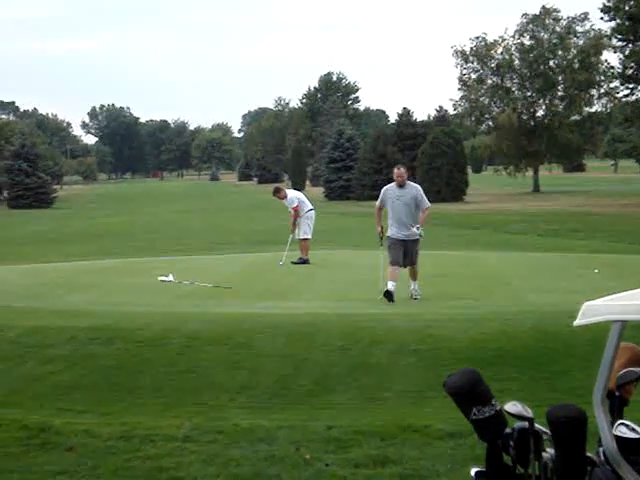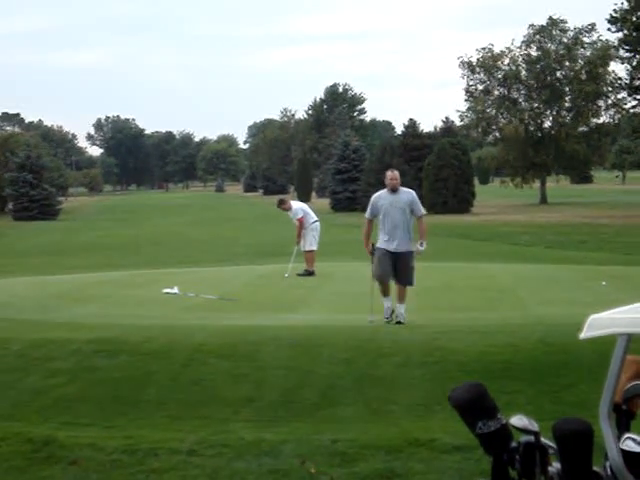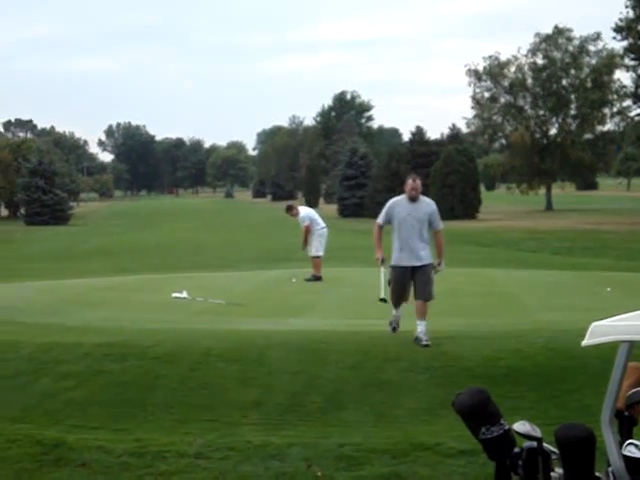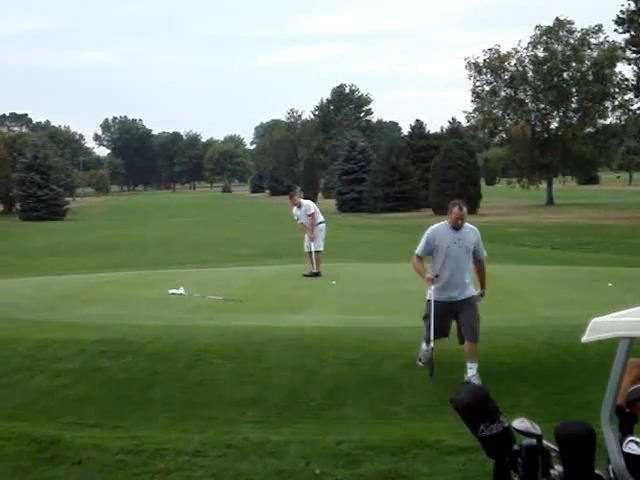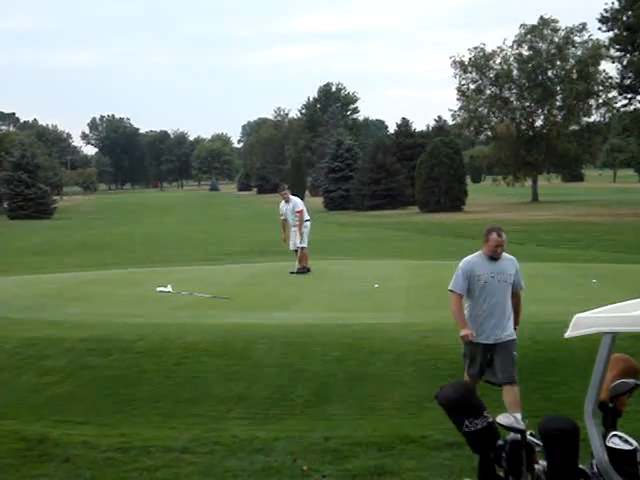
dt=1s
person 1, frame 1
left shoulder: (416, 189)
right shoulder: (386, 190)
left elbow: (425, 209)
right elbow: (379, 207)
left wrist: (419, 226)
right wrist: (379, 226)
left hip: (412, 234)
right hip: (393, 234)
left knee: (412, 263)
right knee: (394, 262)
left ankle: (414, 288)
right ankle: (390, 289)
person 1, frame 2
left shoulder: (410, 195)
right shoulder: (377, 198)
left elbow: (420, 218)
right elbow: (369, 221)
left wrist: (422, 240)
right wrist: (367, 243)
left hip: (405, 246)
right hip: (384, 245)
left knee: (402, 281)
right knee: (381, 276)
left ankle: (400, 312)
right ankle: (387, 305)
person 1, frame 3
left shoulder: (430, 205)
right shoulder: (393, 204)
left elbow: (437, 232)
right elbow: (378, 226)
left wrist: (440, 259)
right wrist: (378, 250)
left hip: (423, 260)
right hip: (399, 260)
left knee: (422, 296)
right knee: (397, 295)
left ankle: (421, 332)
right ankle: (396, 313)
person 1, frame 4
left shoulder: (473, 232)
right shoulder: (434, 232)
left elbow: (479, 261)
right elbow: (417, 258)
left wrist: (483, 288)
right wrist: (425, 274)
left hip: (466, 294)
right hip: (440, 294)
left knee: (471, 334)
right knee: (432, 332)
left ankle: (472, 374)
right ankle: (425, 349)
person 1, frame 5
left shoulder: (512, 263)
right shoulder: (468, 265)
left elbow: (516, 295)
right elbow: (455, 297)
left wrist: (516, 324)
right wrist: (463, 327)
left hip: (505, 334)
right hip: (476, 333)
left knee: (510, 379)
right knee: (473, 375)
